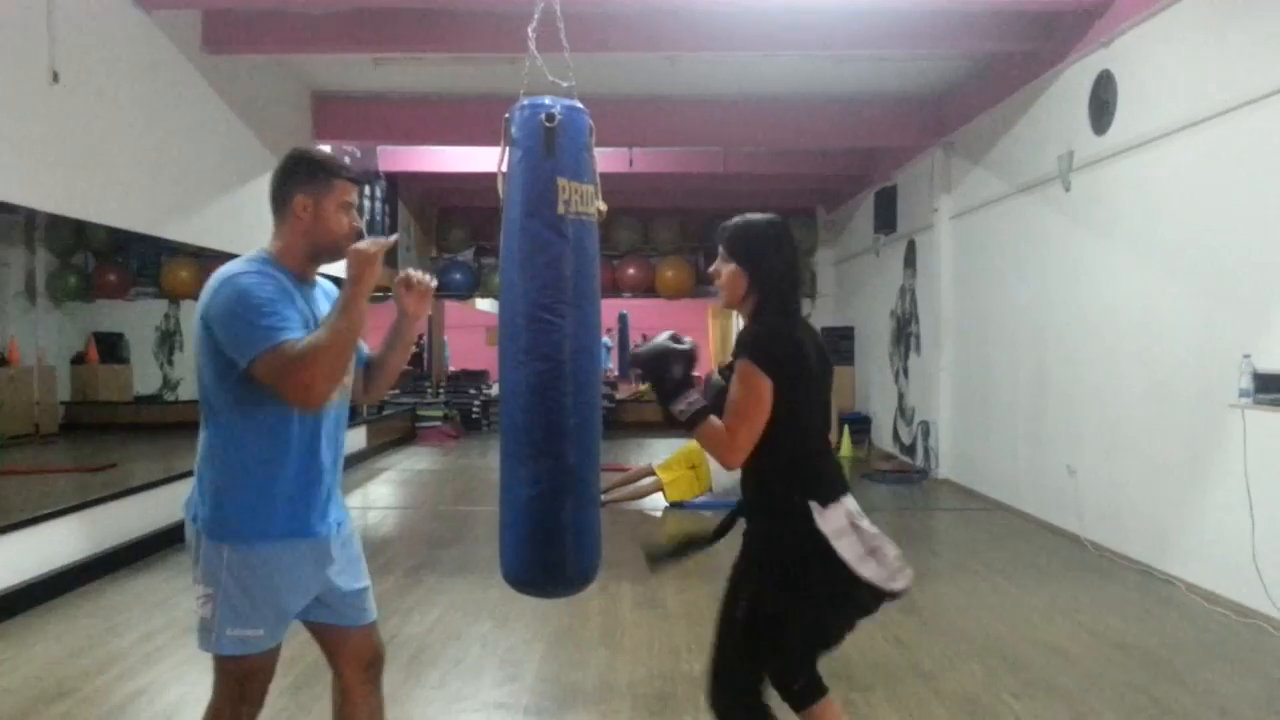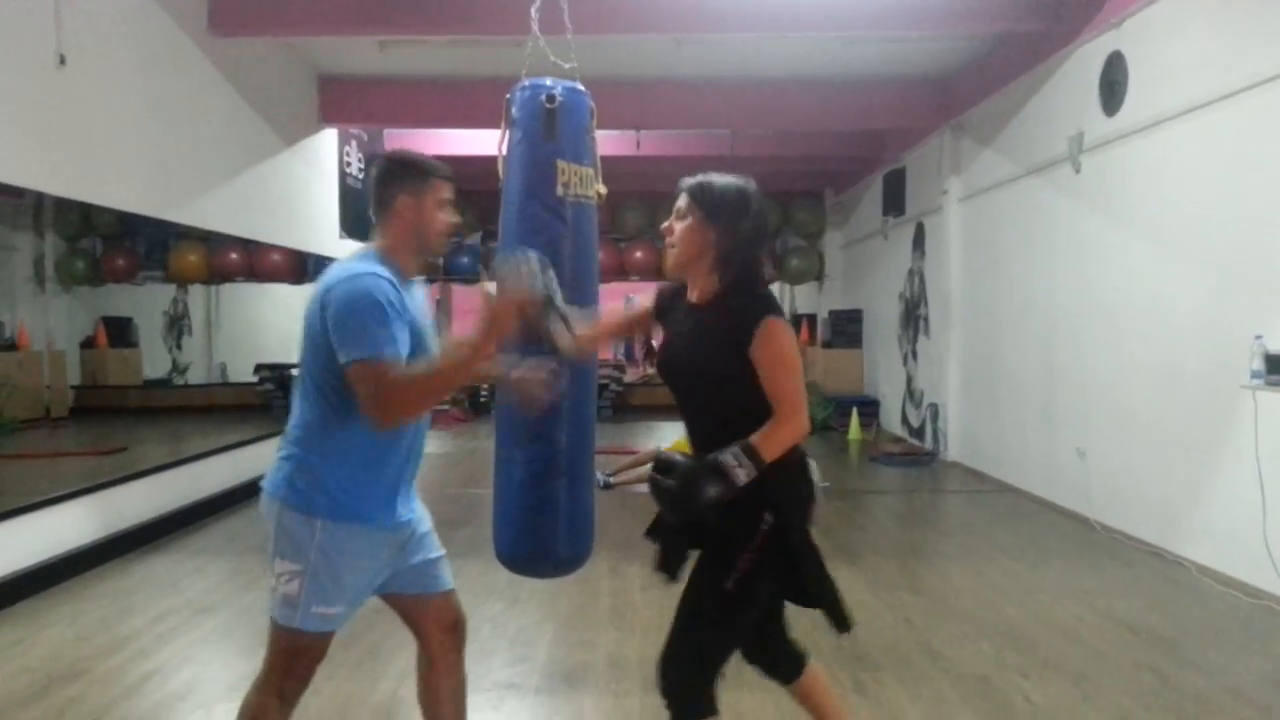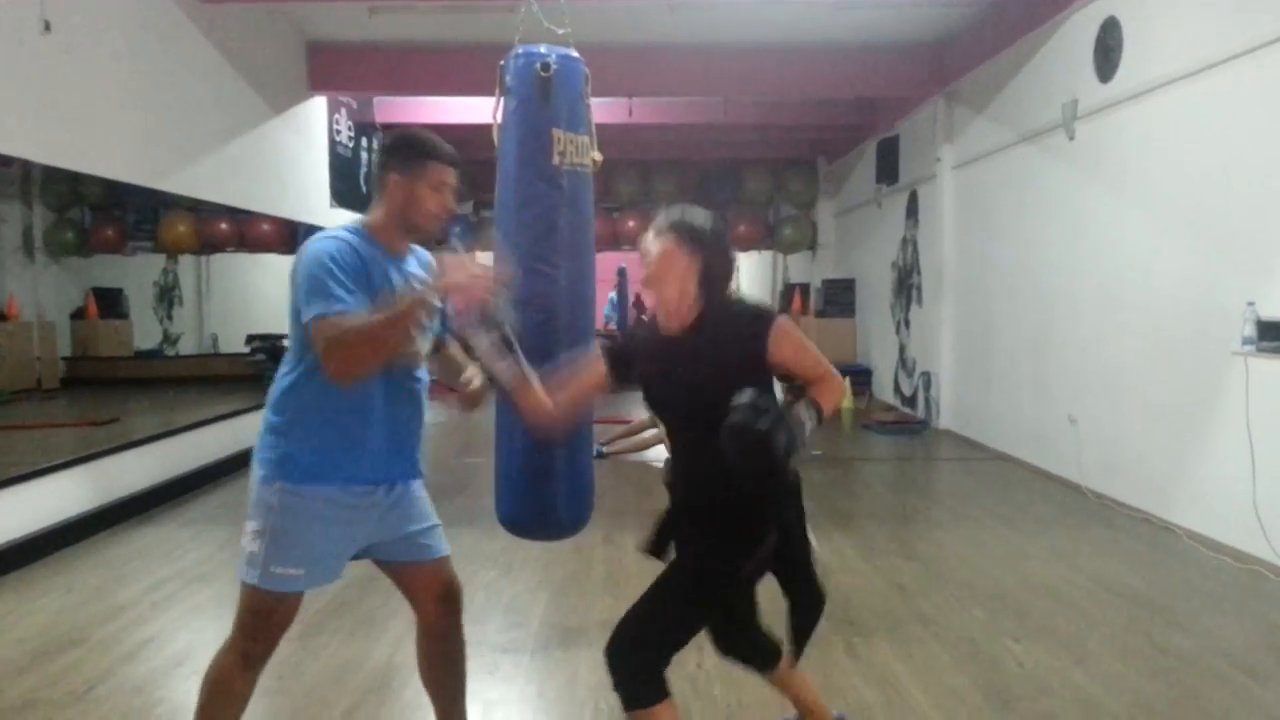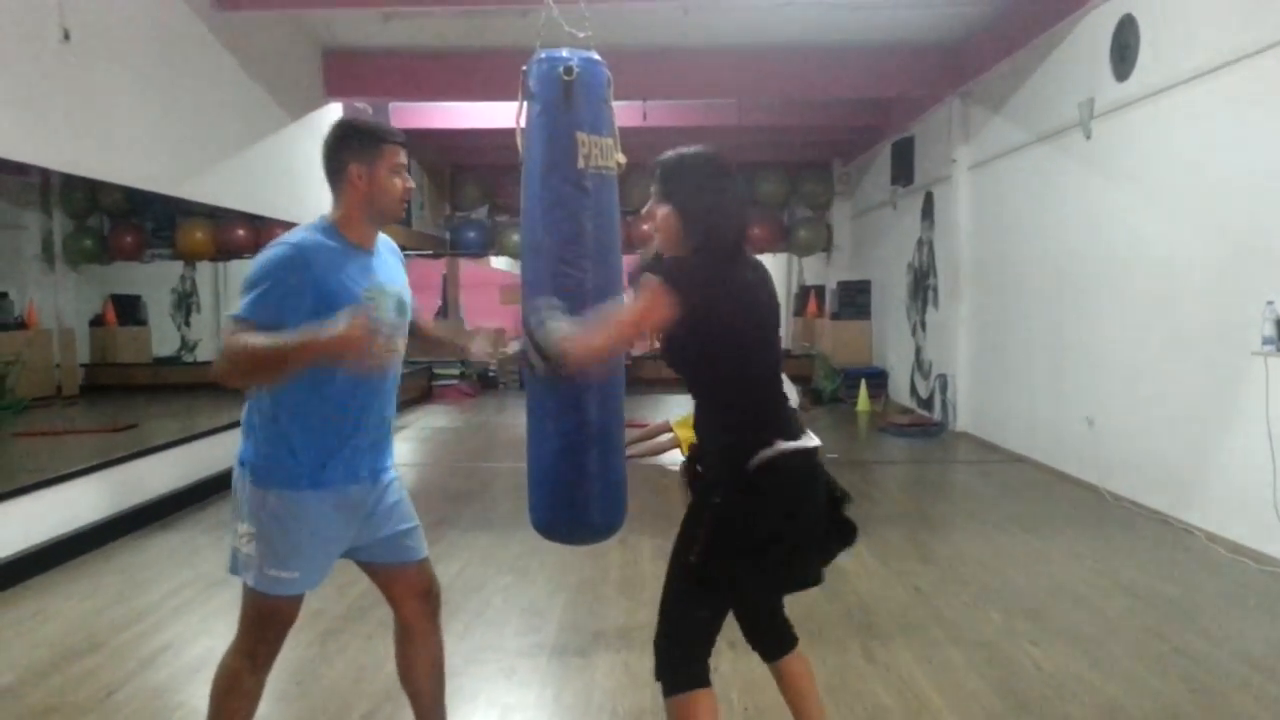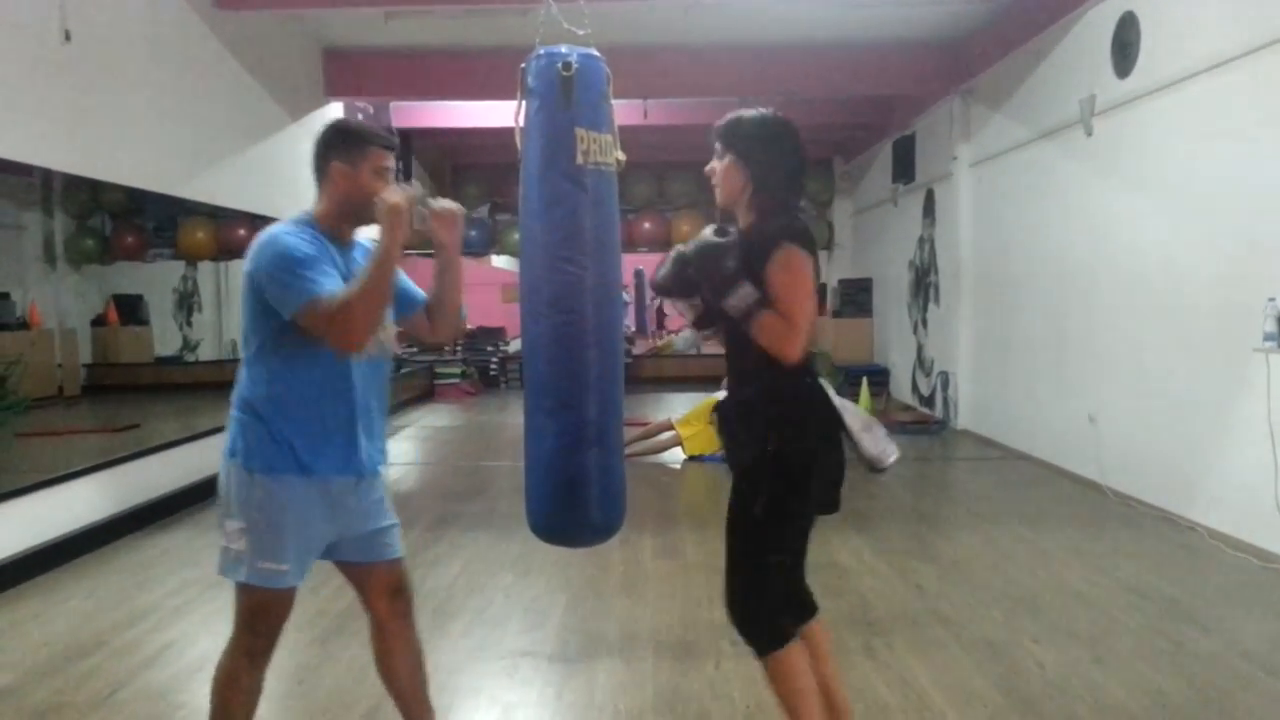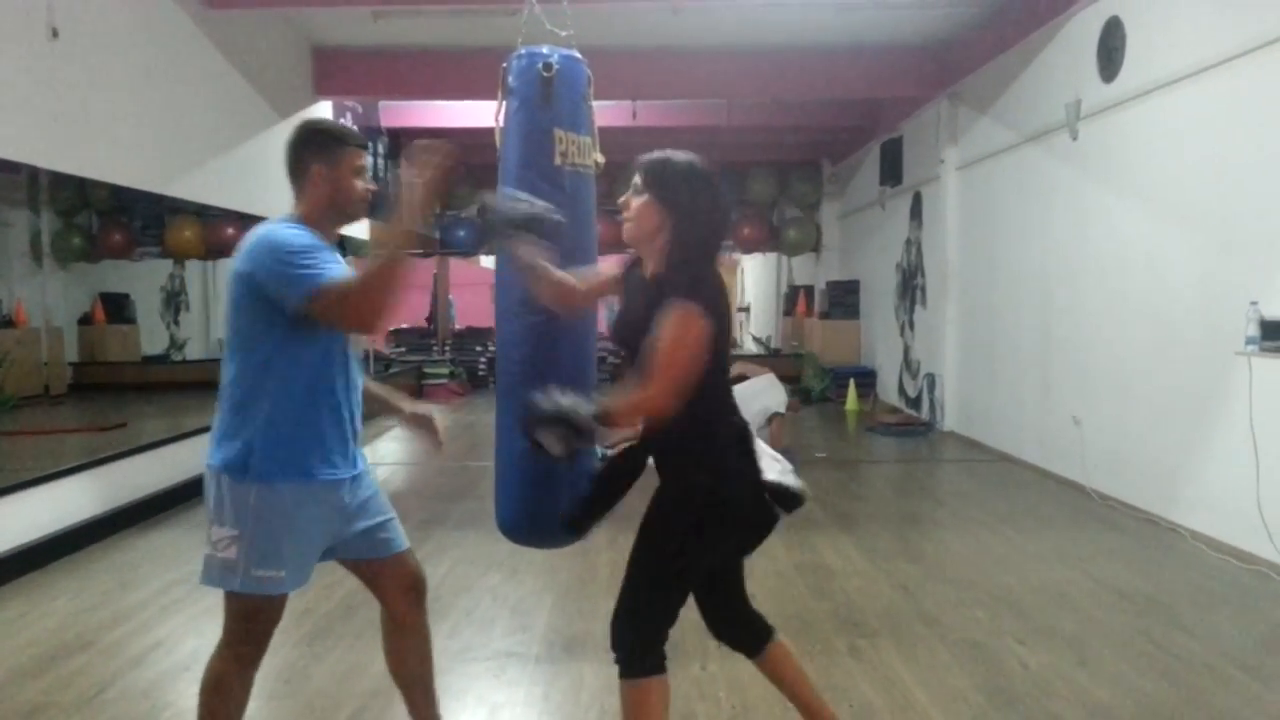
dt=0.7s
person 1, frame 1
left shoulder: (323, 293)
right shoulder: (242, 287)
left elbow: (368, 387)
right elbow: (308, 386)
left wrist: (411, 317)
right wrist: (358, 289)
left hip: (324, 525)
right hip: (247, 534)
left knee: (362, 663)
person 1, frame 2
left shoulder: (404, 285)
right shoulder: (362, 287)
left elbow: (433, 378)
right elbow: (390, 402)
right wrist: (485, 339)
left hip: (392, 505)
right hip: (324, 512)
left knee: (445, 629)
right knee: (291, 671)
person 1, frame 3
left shoulder: (424, 265)
right shoulder: (332, 254)
right elbow: (342, 361)
left wrist: (471, 373)
right wrist: (430, 295)
left hip: (394, 478)
right hip: (307, 480)
left knee: (441, 598)
right knee: (256, 637)
person 1, frame 4
left shoulder: (387, 255)
right shoulder: (294, 259)
right elbow: (231, 363)
left wrist: (463, 341)
right wrist: (320, 344)
left hip: (372, 477)
right hip: (293, 482)
left knee: (420, 598)
right knee: (262, 637)
person 1, frame 5
left shoulder: (368, 252)
right shoulder: (284, 247)
left elbow: (438, 329)
right elbow: (349, 331)
left wrist: (447, 248)
right wrist: (394, 240)
left hip: (356, 469)
right hip: (277, 469)
left knee: (392, 599)
right knee: (258, 630)
person 1, frame 6
left shoulder: (318, 250)
right shoulder: (277, 247)
right elbow: (364, 312)
left wrist: (401, 405)
right wrist: (408, 216)
left hip: (339, 469)
right hip: (265, 477)
left knee: (405, 588)
right knee: (249, 634)
person 2, frame 1
left shoulder: (760, 342)
right shoulder: (799, 335)
left elbow: (732, 451)
left wrist: (677, 392)
left hip: (787, 528)
right hip: (815, 519)
right knee: (791, 671)
person 2, frame 2
left shoulder: (756, 314)
right shoulder: (676, 301)
left elbow: (794, 420)
right elbow: (593, 336)
left wrist: (720, 473)
left hip: (761, 502)
right hip: (730, 501)
left knee: (683, 665)
right knee: (765, 641)
person 2, frame 3
left shoulder: (749, 325)
right shoulder: (635, 348)
left elbow: (830, 383)
right elbow: (547, 411)
left wrist: (793, 424)
right wrist: (497, 352)
left hip: (755, 513)
right hip: (698, 515)
left knee: (633, 653)
right knee: (736, 636)
person 2, frame 4
left shoulder: (688, 279)
right shoulder: (745, 273)
left elbow: (587, 348)
left wrist: (543, 328)
left hip: (742, 475)
right hip: (779, 469)
left knee: (679, 643)
right knee: (761, 616)
person 2, frame 5
left shoulder: (783, 237)
right shoulder: (744, 237)
left elbow: (790, 346)
right elbow: (726, 325)
left wrist: (733, 290)
right wrist: (701, 291)
left hip: (785, 432)
right hip: (764, 428)
left knee: (754, 600)
right knee: (781, 586)
person 2, frame 6
left shoulder: (688, 288)
right shoulder: (641, 273)
left elbow: (652, 400)
right elbow: (571, 294)
right wrist: (522, 244)
left hip: (703, 470)
right hip: (693, 467)
left knee: (637, 628)
right knee: (729, 617)
